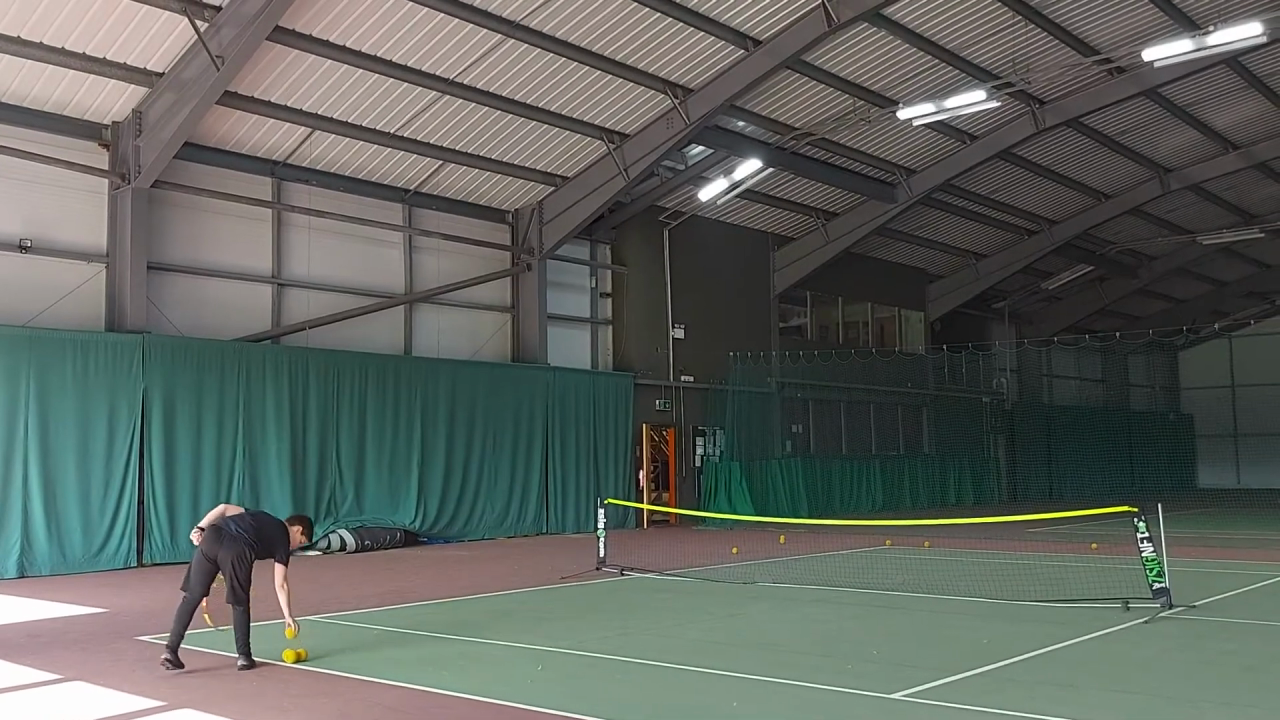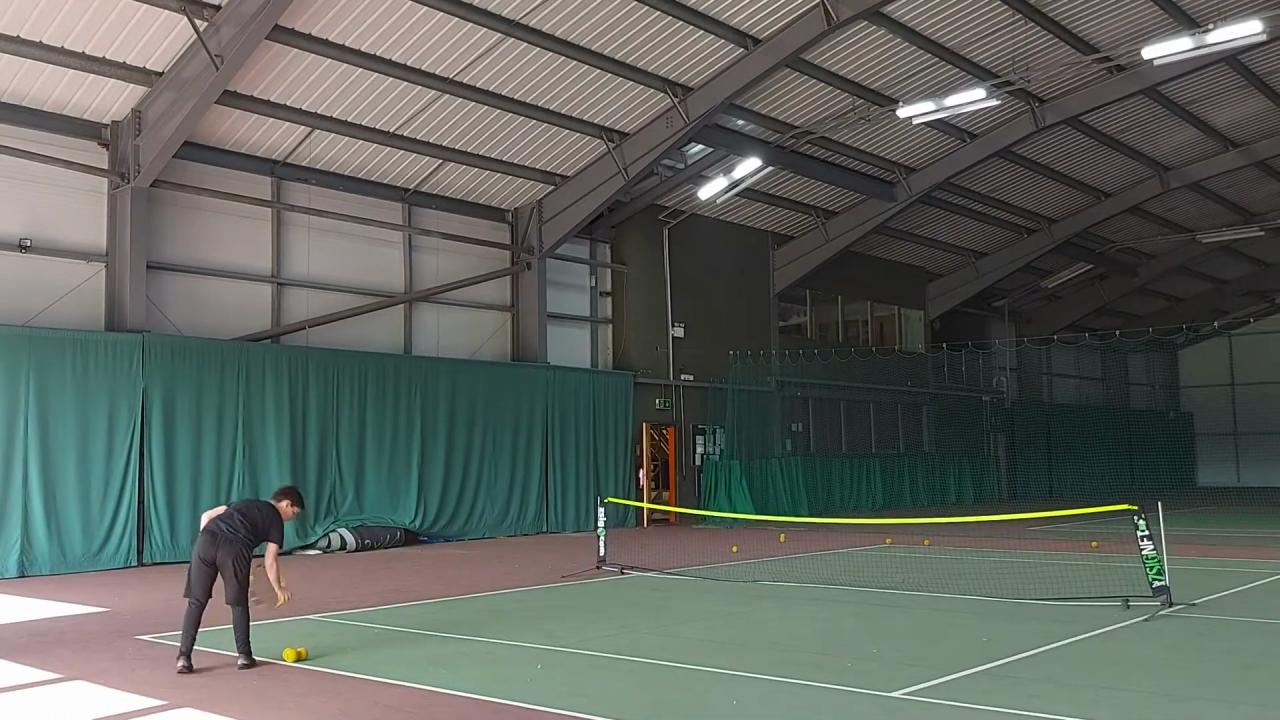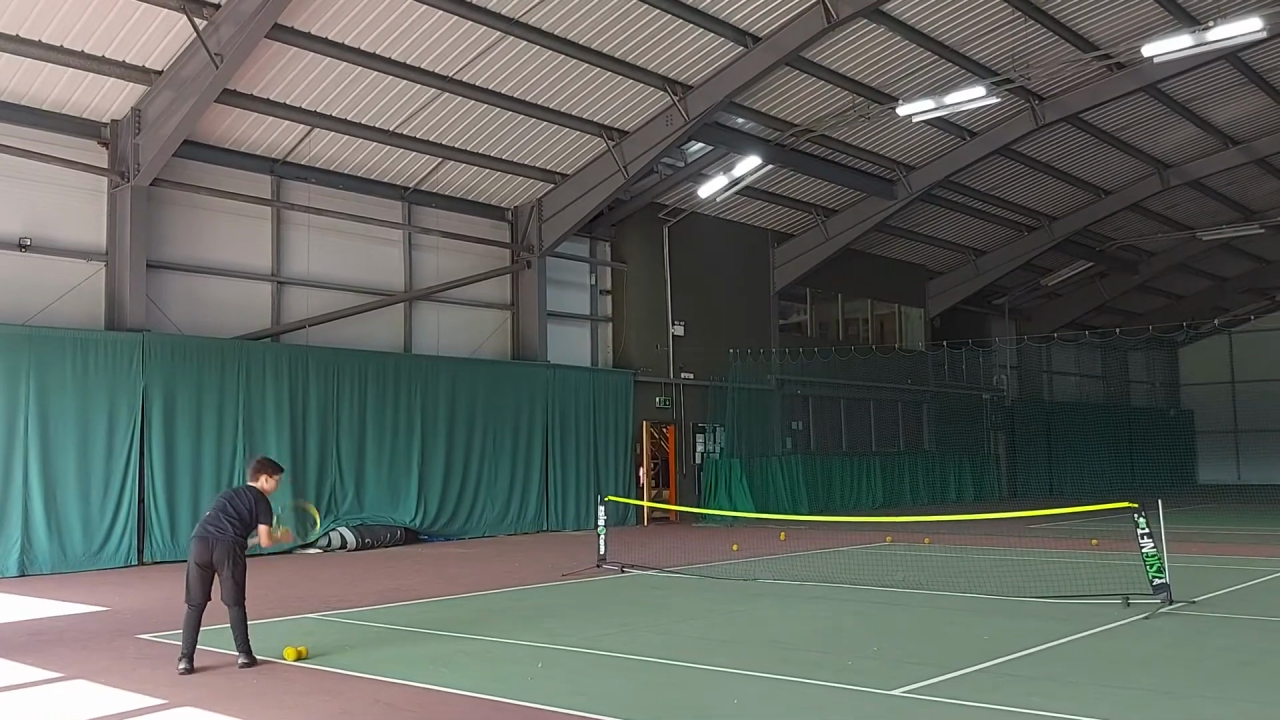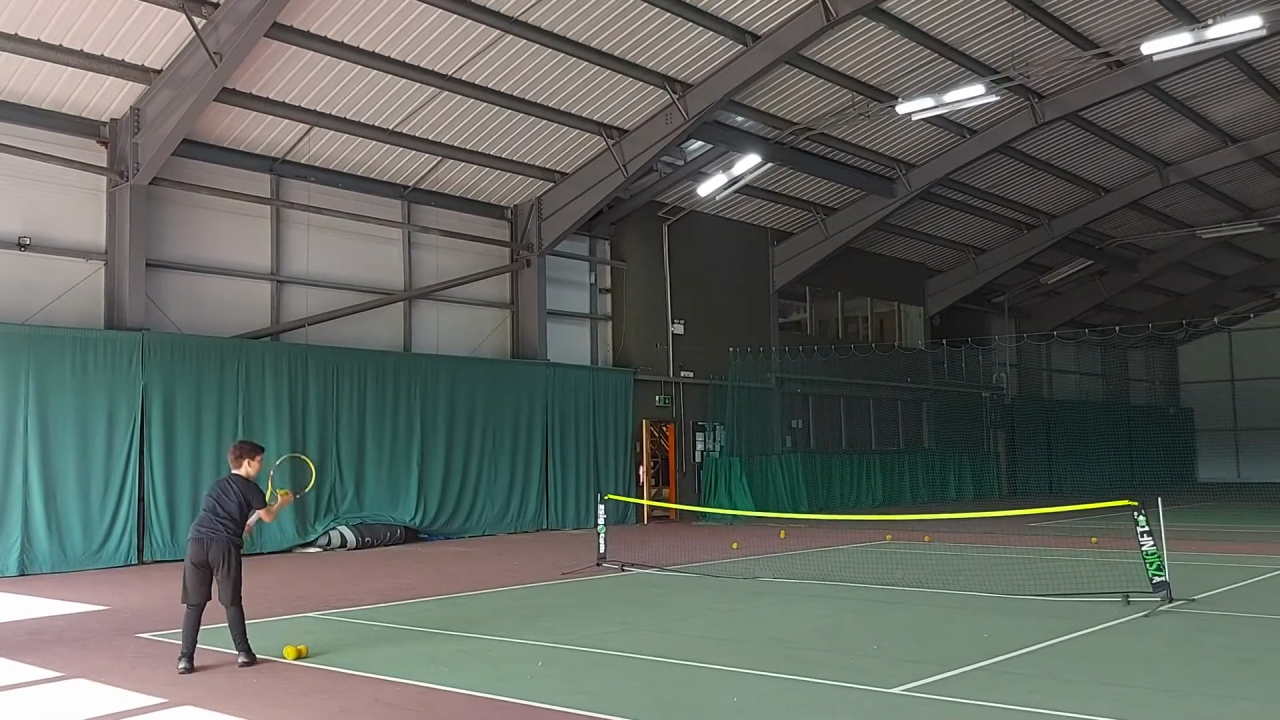
dt=0.2s
person 1, frame 1
left shoulder: (259, 515)
right shoulder: (282, 541)
left elbow: (223, 508)
right elbow: (280, 584)
left wrist: (201, 528)
right wrist: (288, 617)
left hip: (212, 538)
right hip: (238, 550)
left knee: (192, 597)
right knee: (240, 604)
left ankle: (171, 650)
right ankle: (243, 656)
person 1, frame 2
left shoulder: (245, 503)
right shoulder: (276, 522)
left elbow: (207, 515)
right elbow: (270, 563)
right wrist: (280, 589)
left hip: (207, 540)
right hip: (235, 549)
left knee: (196, 602)
right knee: (239, 604)
left ankle: (184, 657)
right ankle: (244, 656)
person 1, frame 3
left shoulder: (229, 493)
right shoulder: (262, 501)
right elbow: (265, 541)
right wrist: (281, 537)
left hip: (200, 542)
right hip: (229, 548)
left knee: (195, 604)
right knee: (235, 603)
left ankle: (186, 659)
right ankle: (244, 654)
person 1, frame 4
left shoulder: (217, 484)
right shoulder: (251, 489)
right elbow: (267, 516)
right wrist: (281, 504)
left hip: (197, 542)
right hip: (225, 546)
left knee: (194, 604)
right knee: (232, 602)
left ankle: (185, 658)
right ankle: (243, 653)
